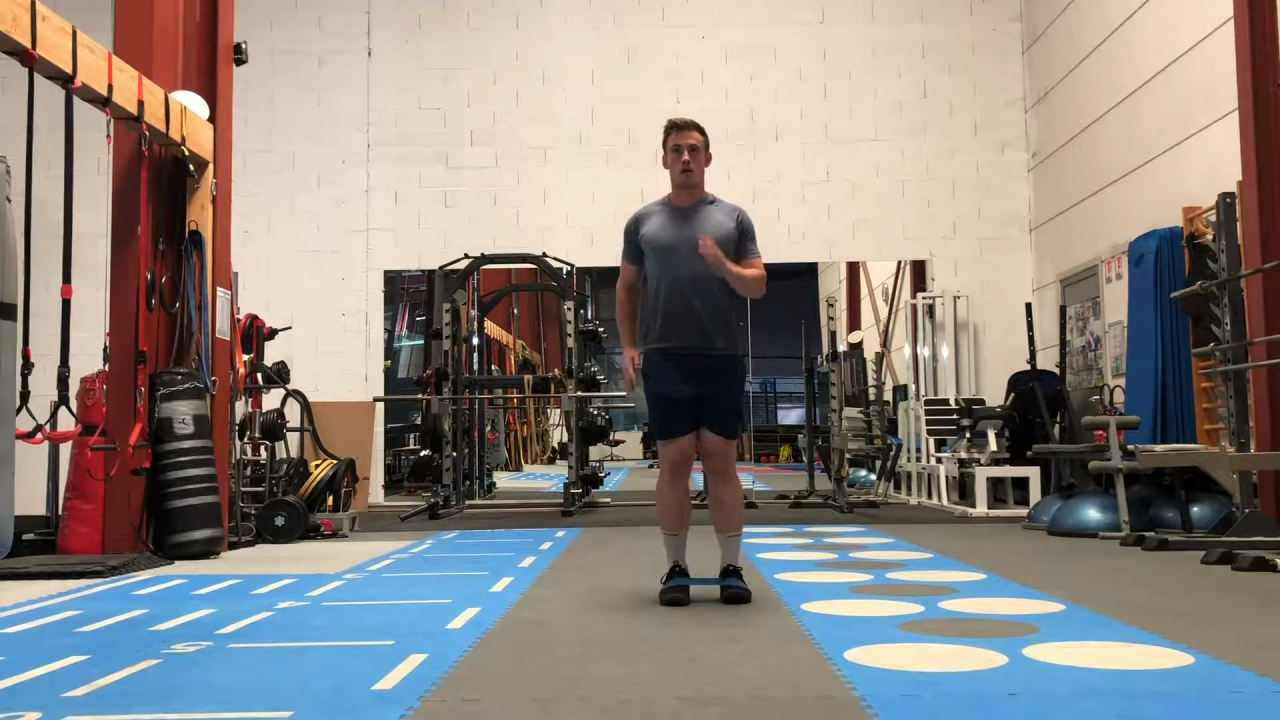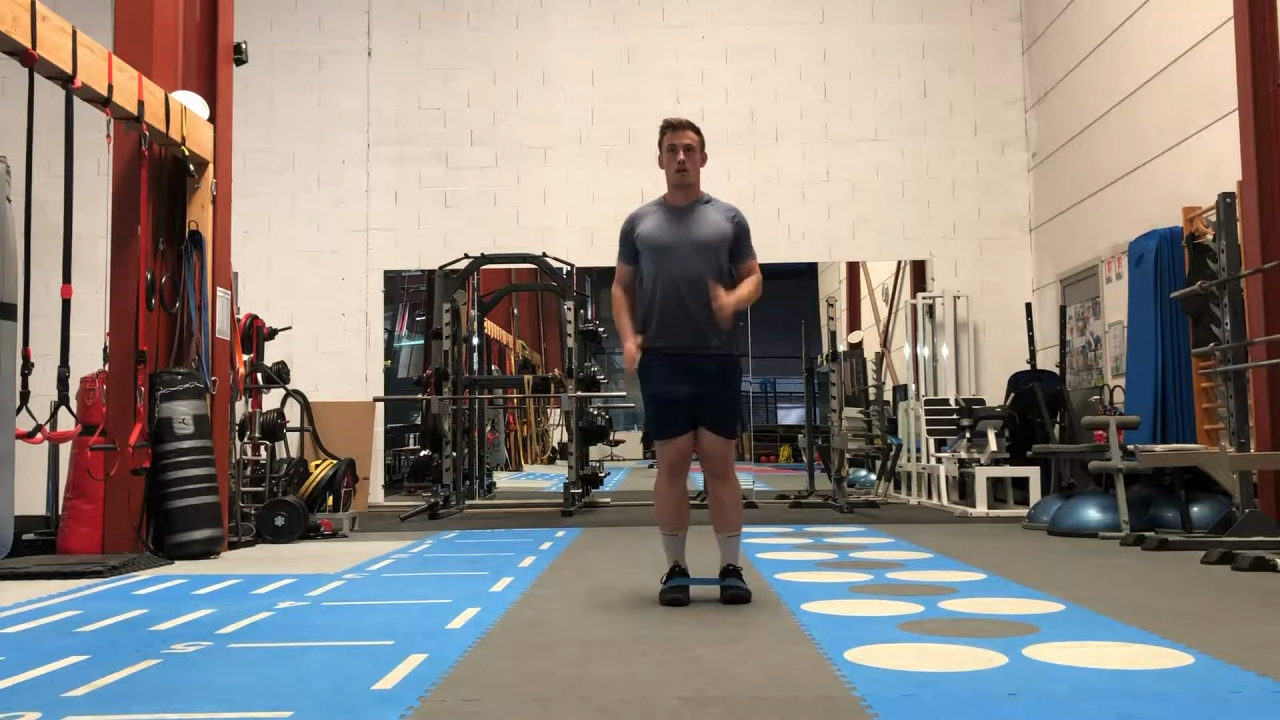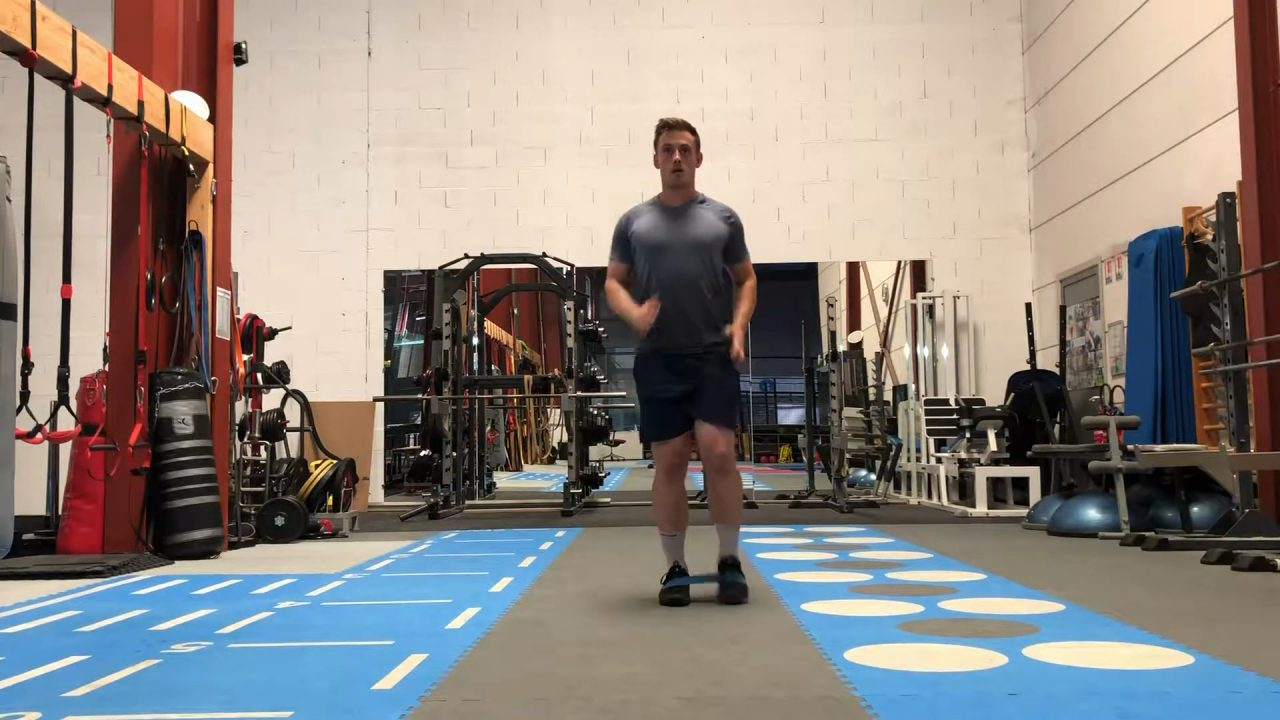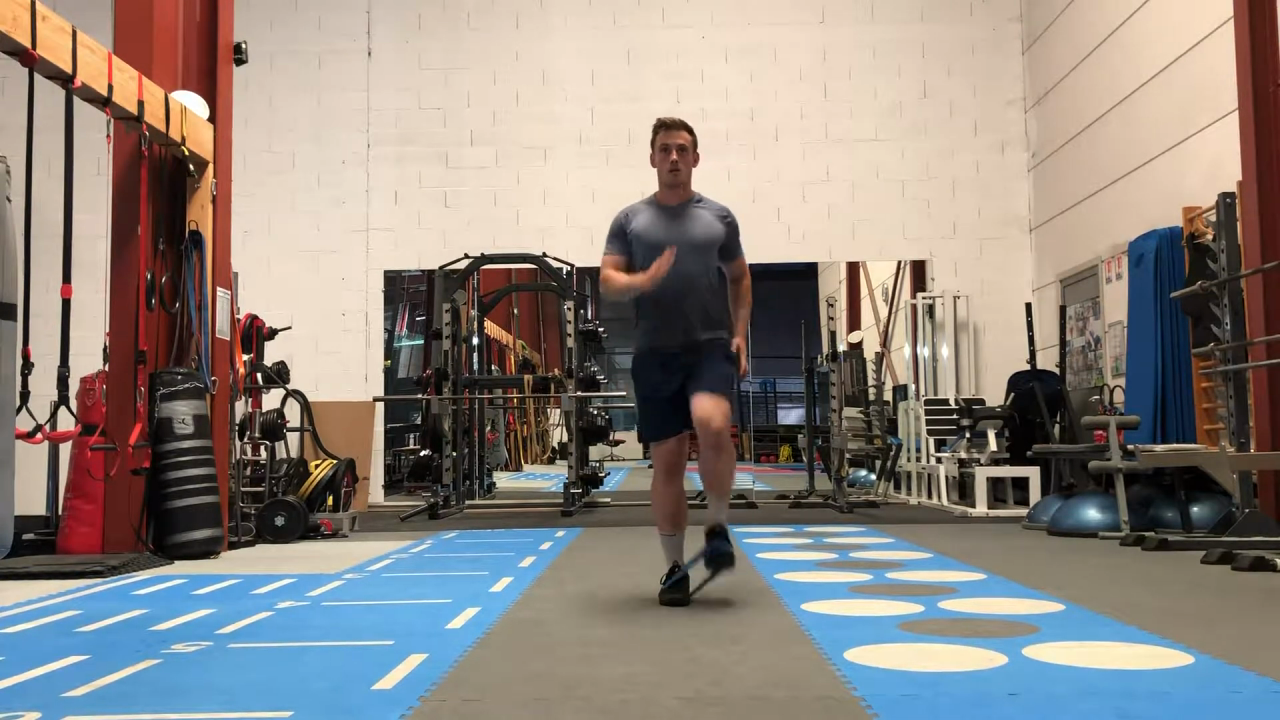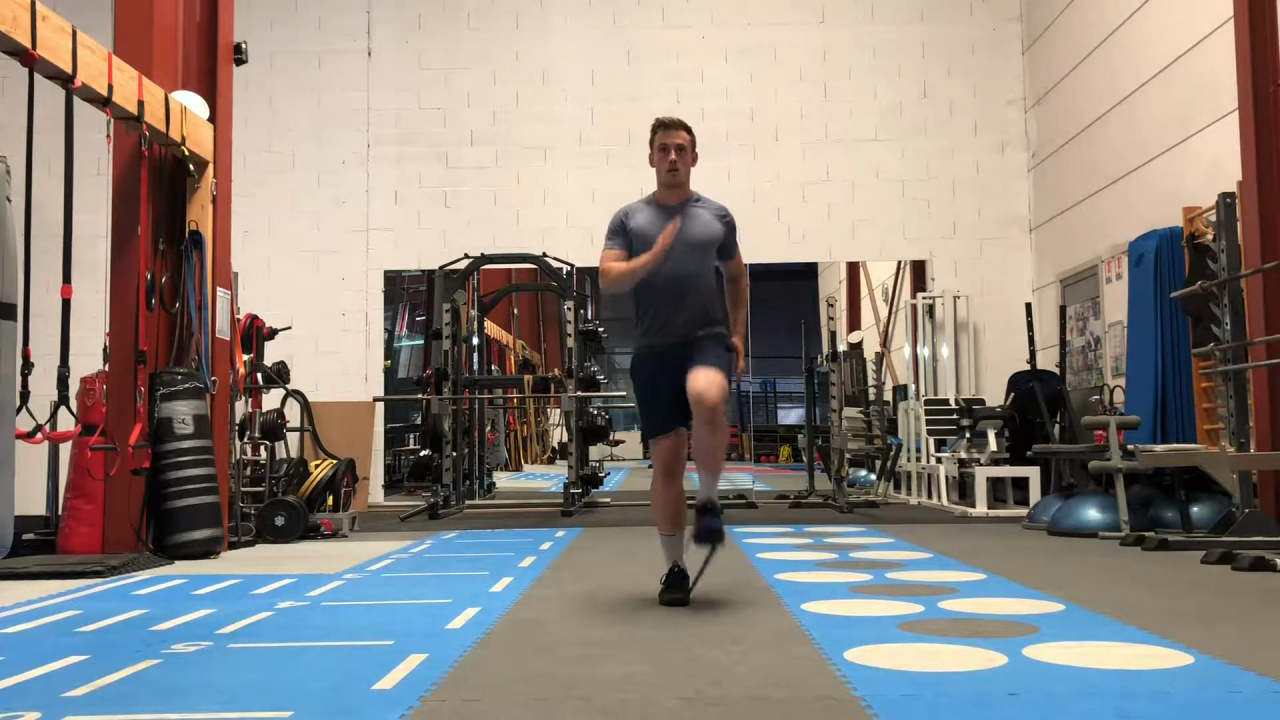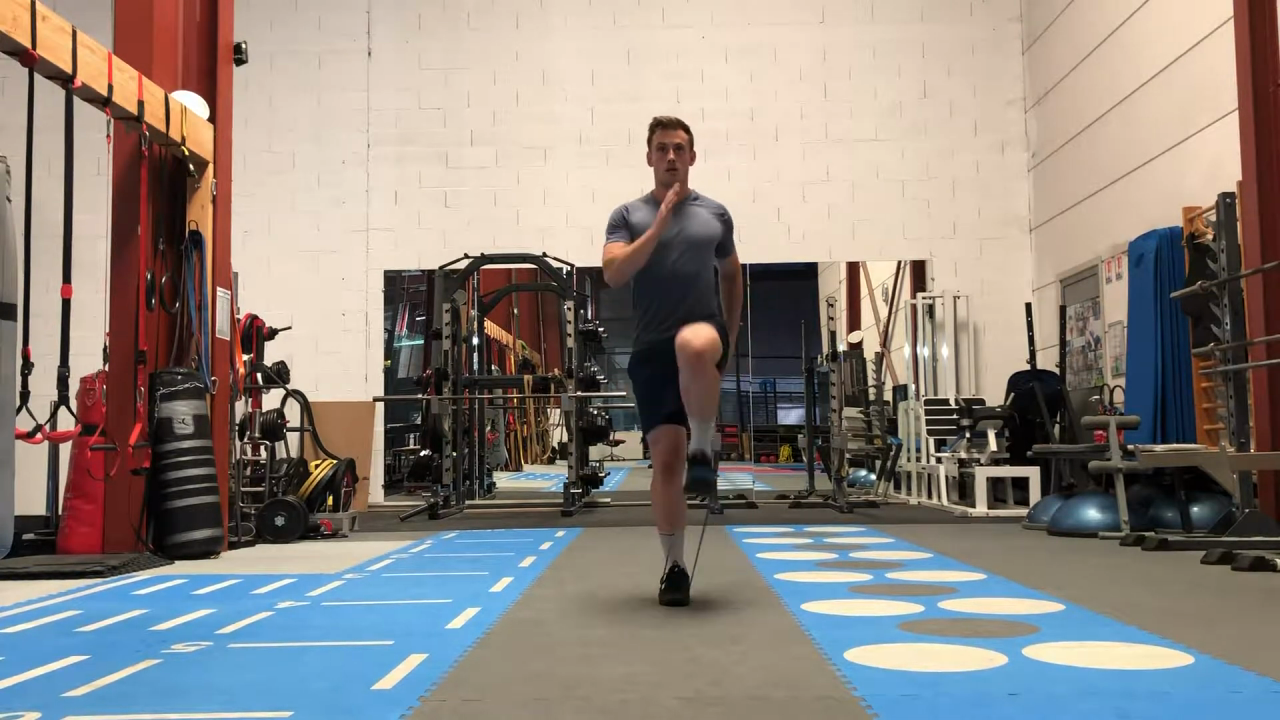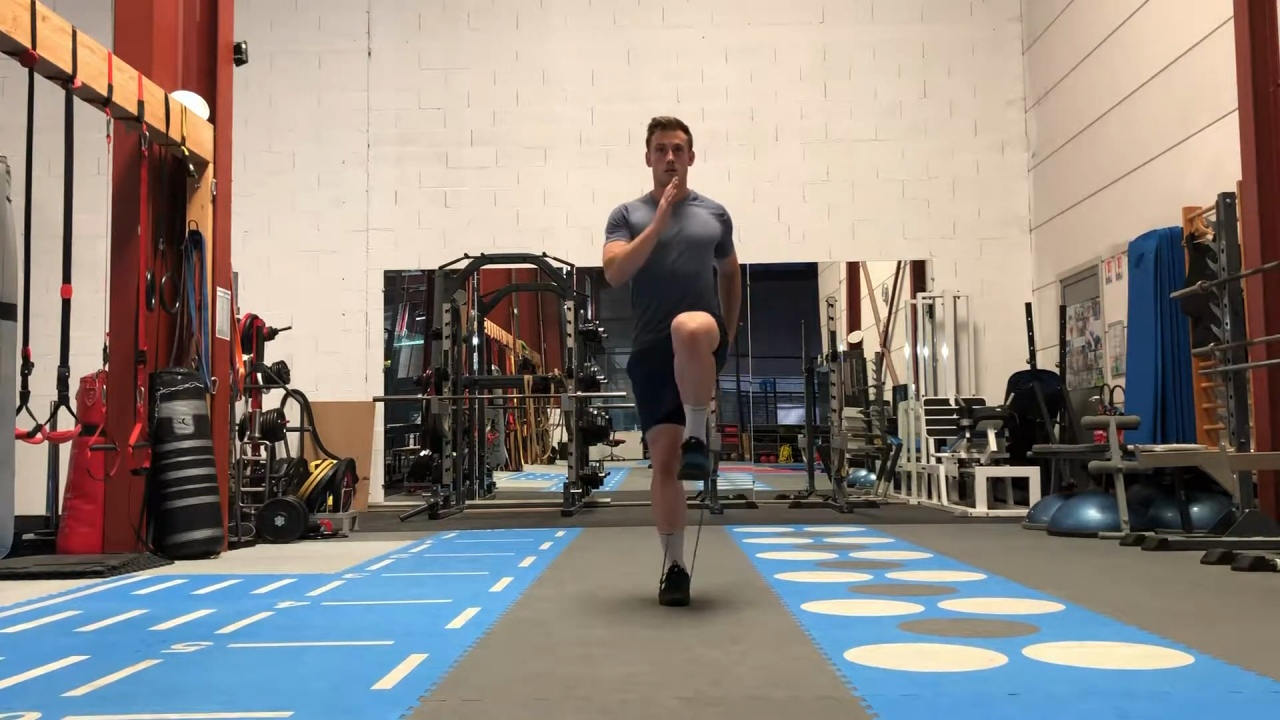
dt=0.1s
person 1, frame 1
left shoulder: (733, 217)
right shoulder: (643, 221)
left elbow: (758, 285)
right elbow: (627, 288)
left wrist: (724, 266)
right wrist: (628, 347)
left hip: (722, 358)
right hip: (664, 360)
left knee: (721, 462)
right knee: (674, 462)
left ankle: (731, 568)
right ankle: (676, 568)
person 1, frame 2
left shoulder: (728, 217)
right shoulder: (639, 221)
left elbow: (753, 277)
right elbow: (622, 285)
left wrist: (735, 302)
right wrist: (627, 335)
left hip: (717, 358)
right hip: (661, 360)
left knee: (719, 464)
right knee: (672, 462)
left ankle: (730, 568)
right ankle: (675, 568)
person 1, frame 3
left shoulder: (723, 217)
right shoulder: (633, 221)
left elbow: (746, 278)
right elbow: (613, 282)
left wrist: (739, 325)
right wrist: (632, 312)
left hip: (712, 355)
right hip: (657, 360)
left knee: (719, 455)
right knee: (669, 463)
left ankle: (729, 561)
right ankle: (675, 568)
person 1, frame 4
left shoulder: (720, 216)
right shoulder: (630, 219)
left elbow: (740, 278)
right elbow: (607, 282)
left wrist: (740, 335)
right wrist: (643, 281)
left hip: (710, 346)
right hip: (655, 355)
left knee: (713, 427)
right knee: (667, 462)
left ankle: (717, 525)
right ankle: (674, 567)
person 1, frame 5
left shoulder: (718, 215)
right shoulder: (629, 217)
left elbow: (736, 276)
right elbow: (608, 277)
left wrist: (738, 333)
right wrist: (654, 254)
left hip: (707, 340)
right hip: (654, 352)
left knee: (707, 399)
right knee: (666, 462)
left ankle: (708, 499)
right ankle: (674, 568)
person 1, frame 6
left shoulder: (715, 213)
right shoulder: (628, 214)
left elbow: (732, 275)
right elbow: (613, 273)
left wrist: (730, 335)
right wrist: (659, 224)
left hip: (703, 339)
right hip: (652, 349)
left knee: (693, 343)
right knee: (665, 459)
left ankle: (701, 450)
right ankle: (674, 568)
person 1, frame 7
left shoulder: (715, 214)
right shoulder: (627, 214)
left elbow: (730, 274)
right elbow: (614, 271)
left wrist: (728, 331)
right wrist: (659, 220)
left hip: (700, 337)
right hip: (651, 347)
left knee: (690, 329)
right knee: (664, 458)
left ankle: (697, 439)
right ankle: (674, 567)
